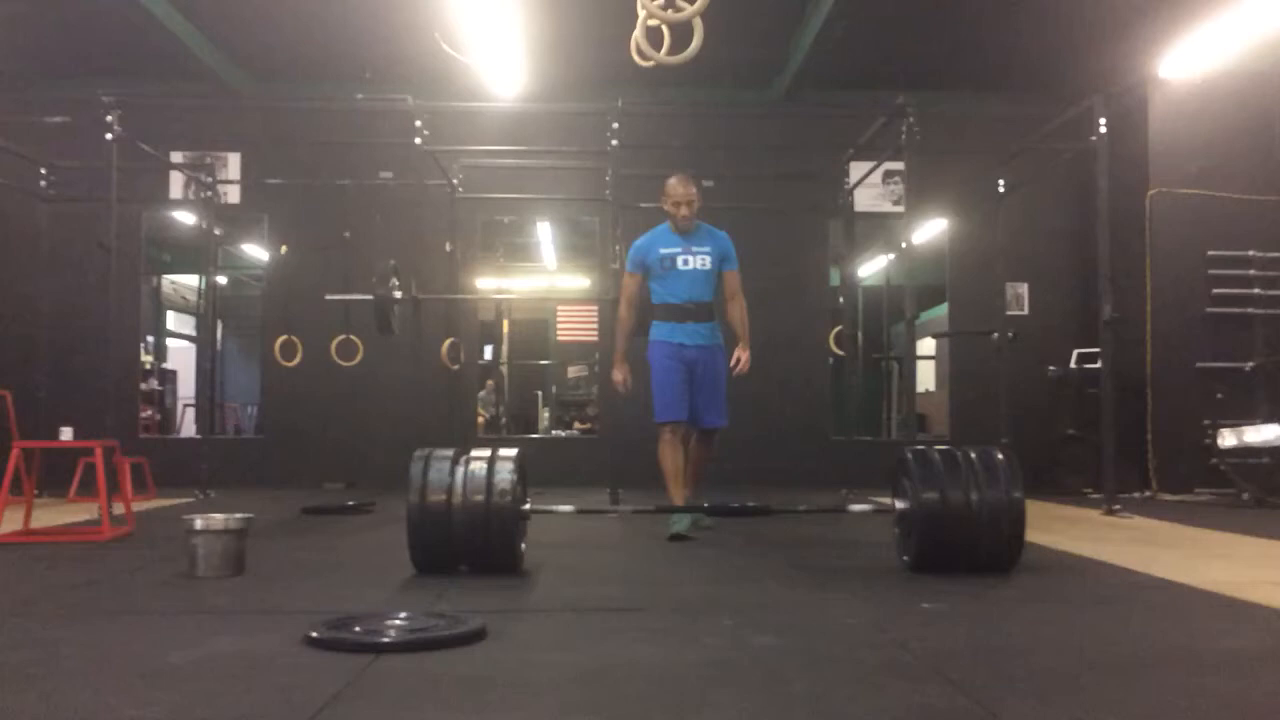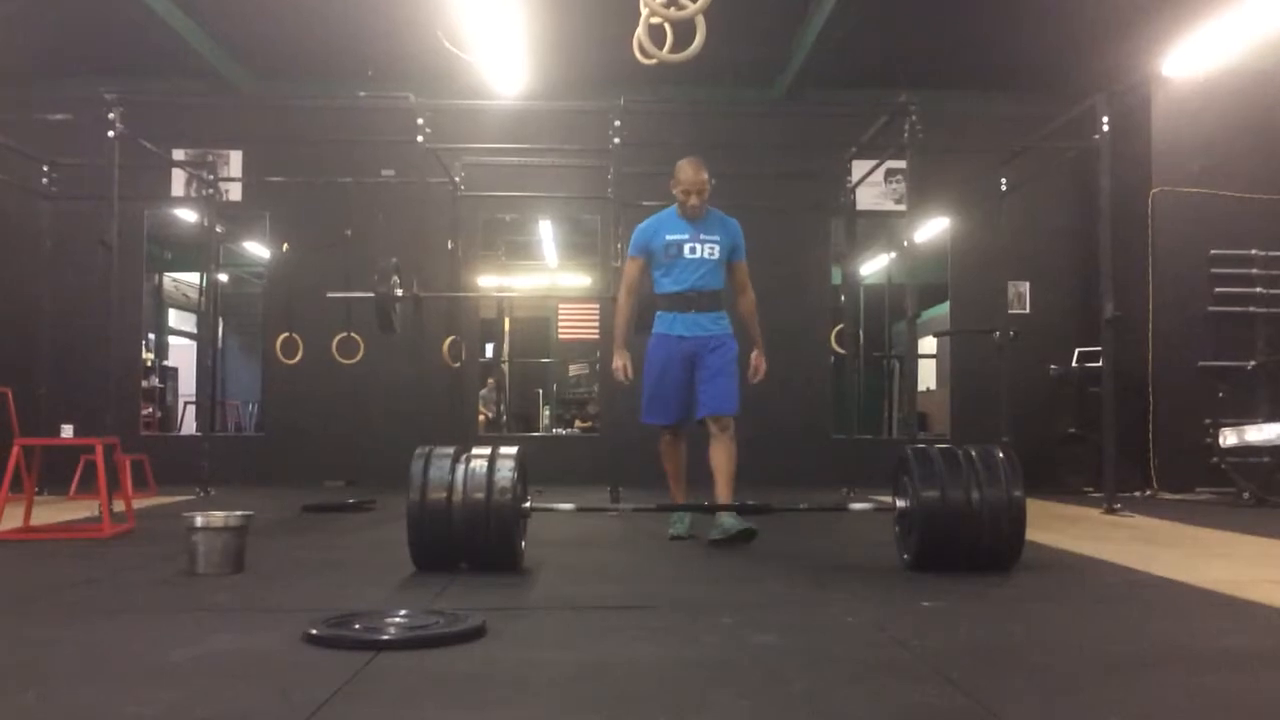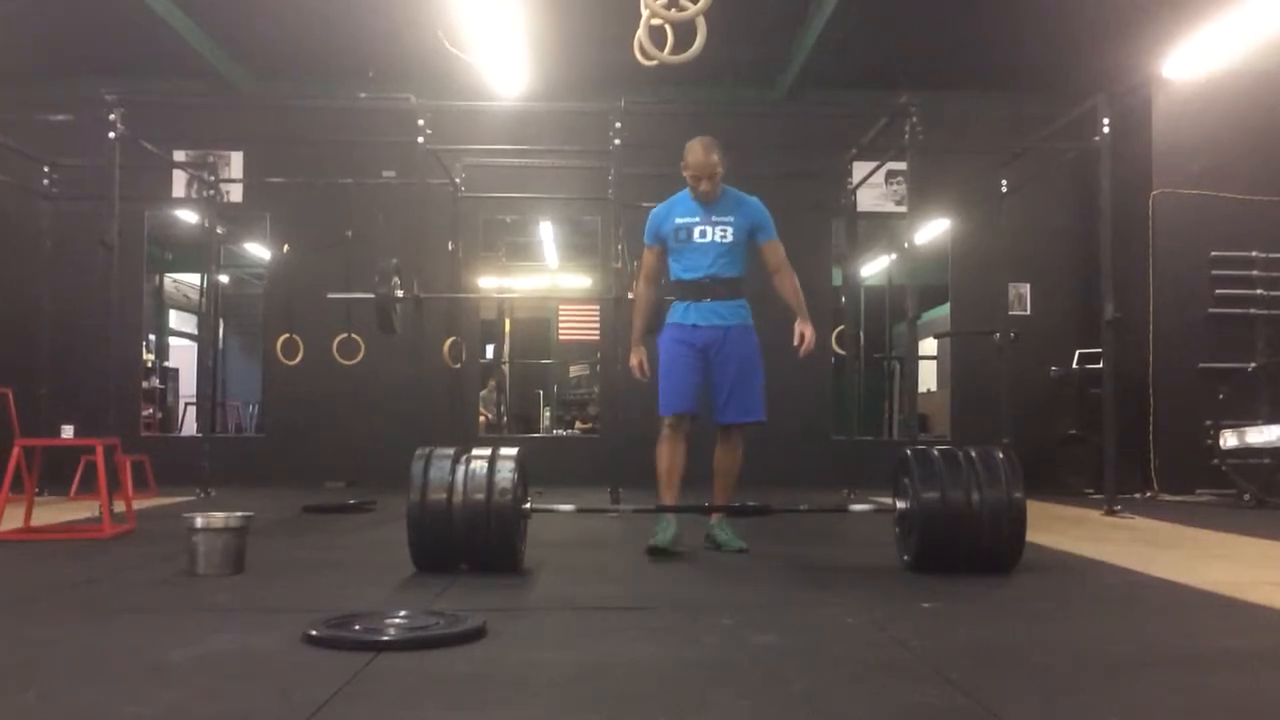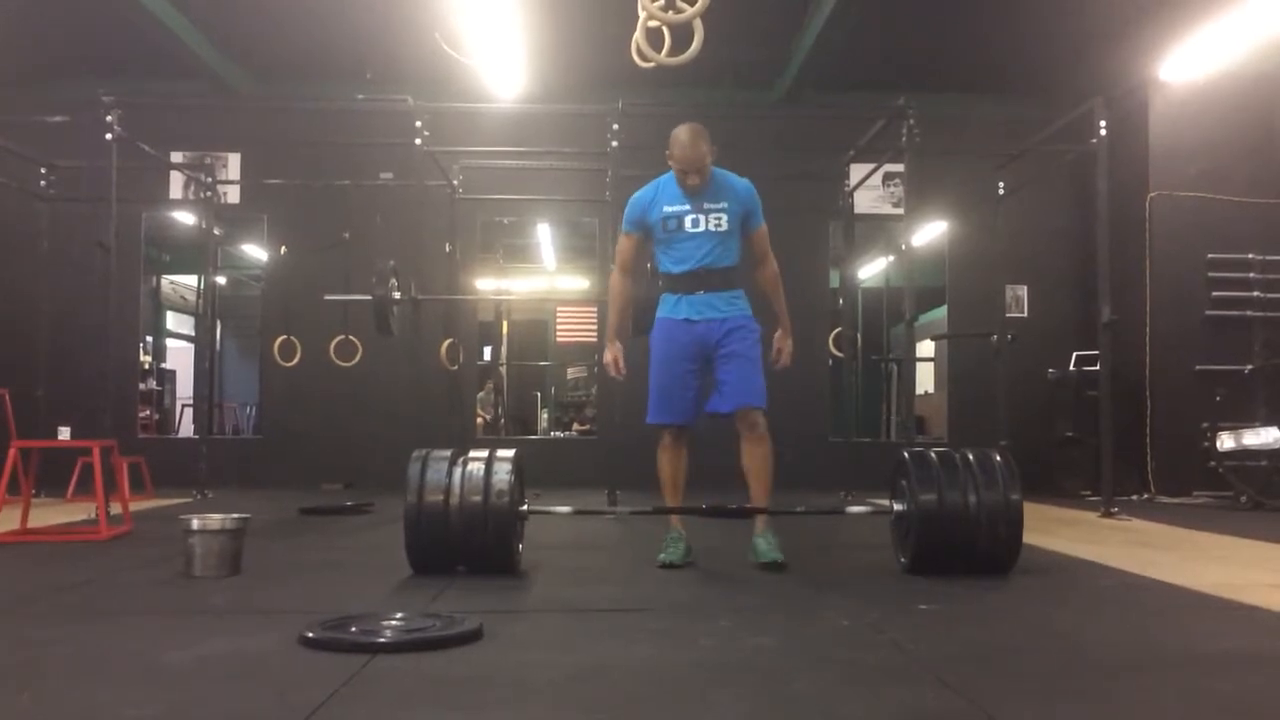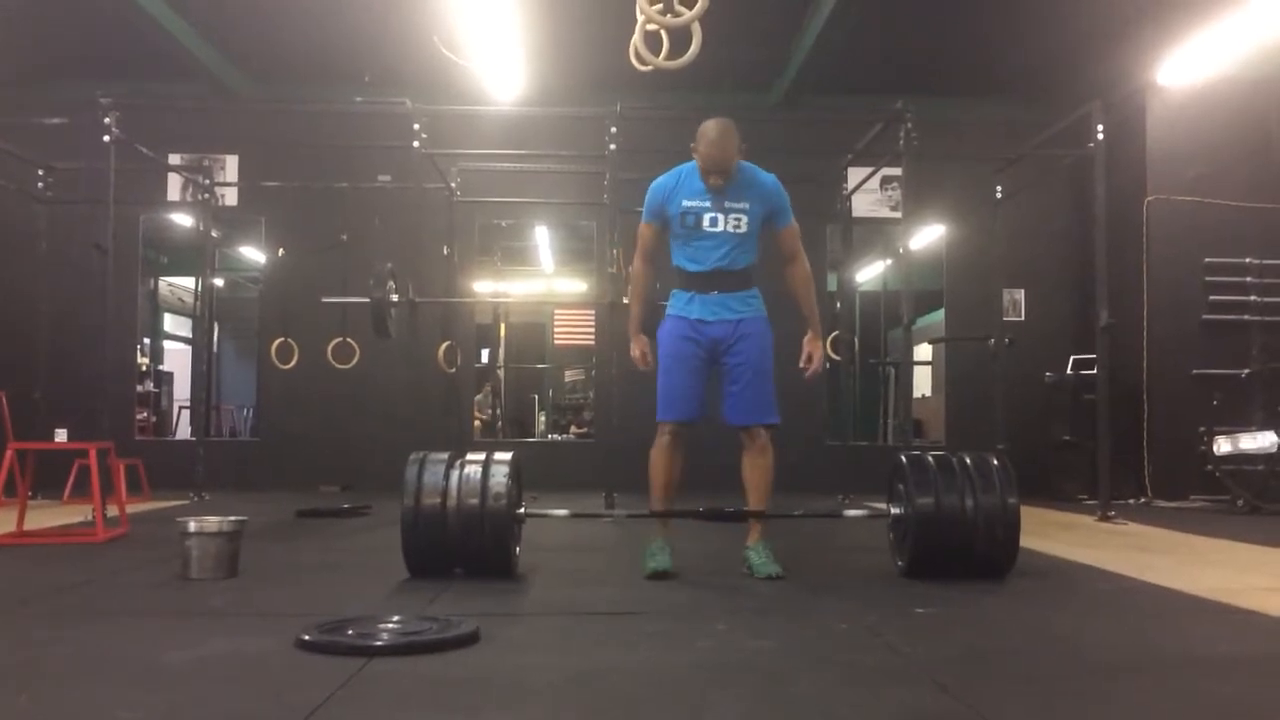
dt=0.5s
person 1, frame 1
left shoulder: (720, 242)
right shoulder: (645, 246)
left elbow: (734, 298)
right elbow: (628, 306)
left wrist: (743, 343)
right wrist: (619, 360)
left hip: (708, 342)
right hip: (666, 342)
left knee: (706, 429)
right knee: (671, 426)
left ankle: (688, 497)
right ankle: (679, 510)
person 1, frame 2
left shoulder: (729, 229)
right shoulder: (649, 230)
left elbow: (743, 292)
right elbow: (628, 291)
left wrist: (758, 346)
right wrist: (619, 347)
left hip: (716, 334)
right hip: (669, 334)
left knee: (721, 422)
right knee: (671, 428)
left ankle: (724, 514)
right ankle: (680, 509)
person 1, frame 3
left shoulder: (750, 210)
right shoulder: (662, 215)
left elbow: (779, 268)
right elbow: (647, 282)
left wrist: (802, 317)
right wrist: (636, 341)
left hip: (734, 326)
right hip: (682, 325)
left knee: (732, 427)
right knee: (675, 420)
left ankle: (717, 521)
right ankle: (667, 521)
person 1, frame 4
left shoulder: (741, 193)
right shoulder: (645, 201)
left elbow: (764, 262)
right elbow: (622, 271)
left wrist: (784, 326)
right wrist: (611, 338)
left hip: (732, 316)
right hip: (675, 320)
left knee: (751, 418)
right knee: (672, 429)
left ankle: (762, 527)
right ankle: (676, 532)
person 1, frame 5
left shoulder: (766, 189)
right shoulder: (665, 189)
left elbow: (794, 261)
right elbow: (644, 262)
left wrist: (814, 331)
right wrist: (636, 330)
left hip: (745, 319)
right hip: (684, 318)
left knee: (755, 430)
right knee: (671, 426)
left ankle: (755, 542)
right ankle: (660, 539)
